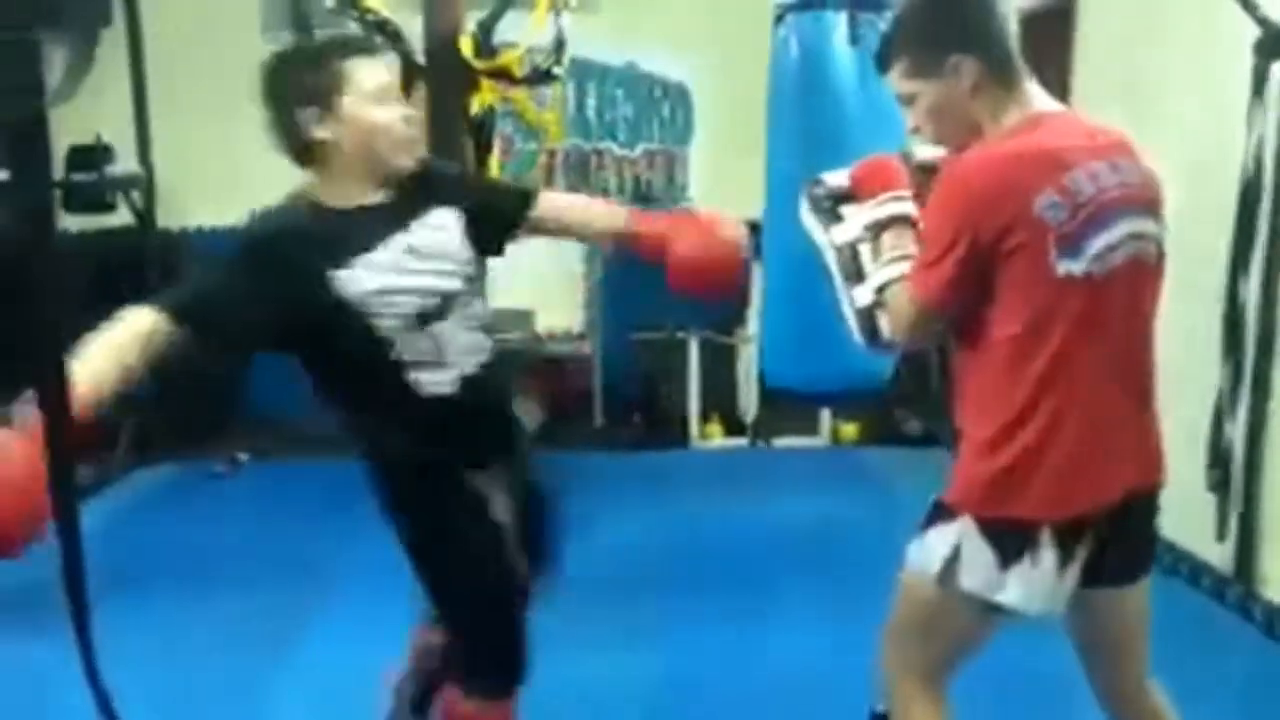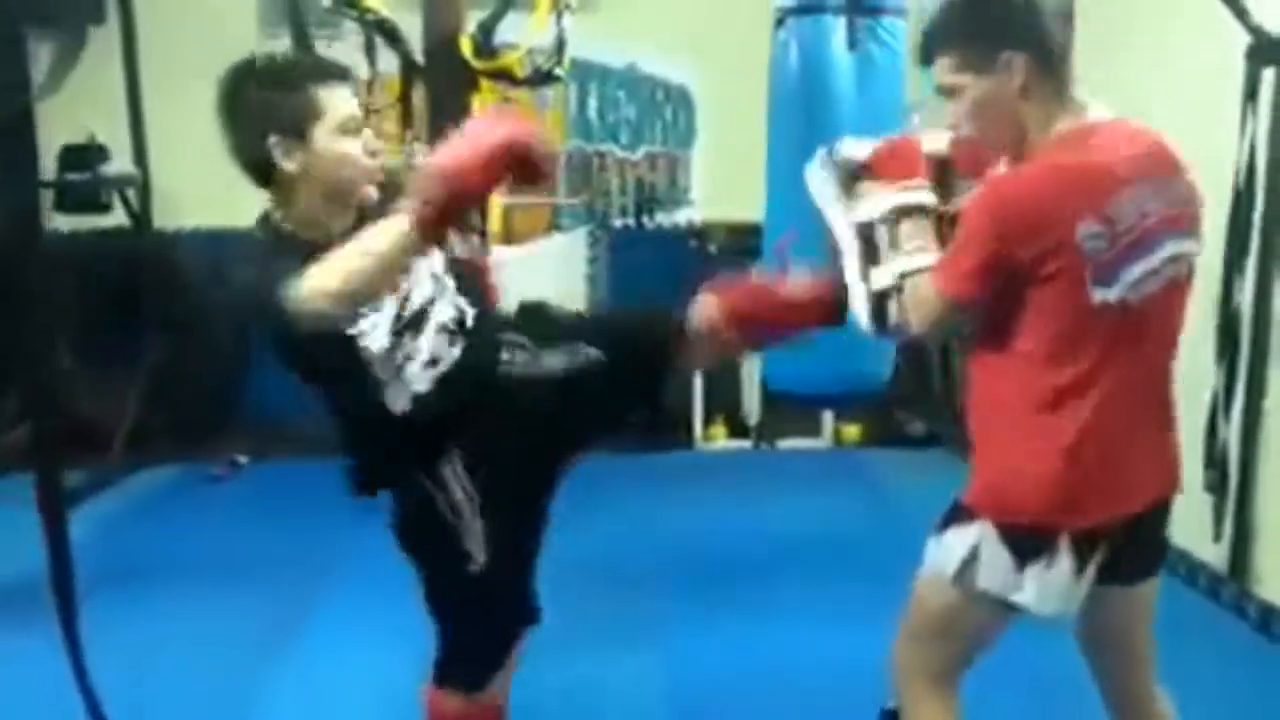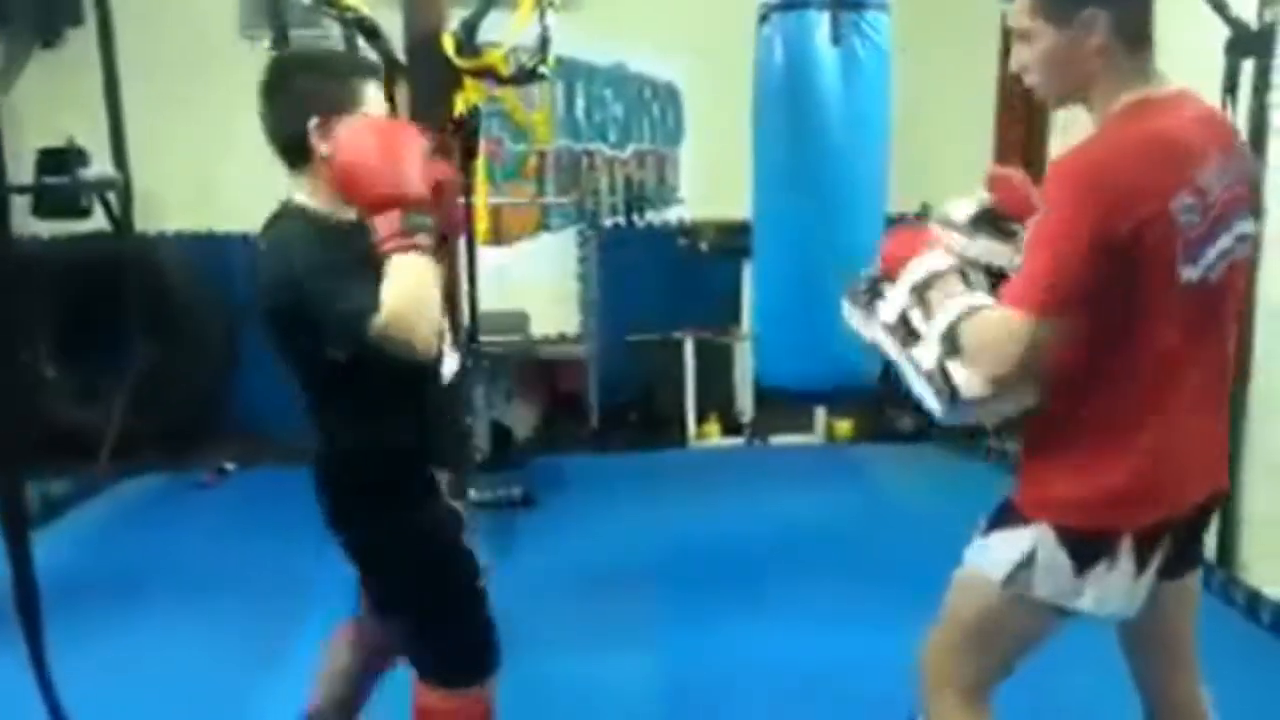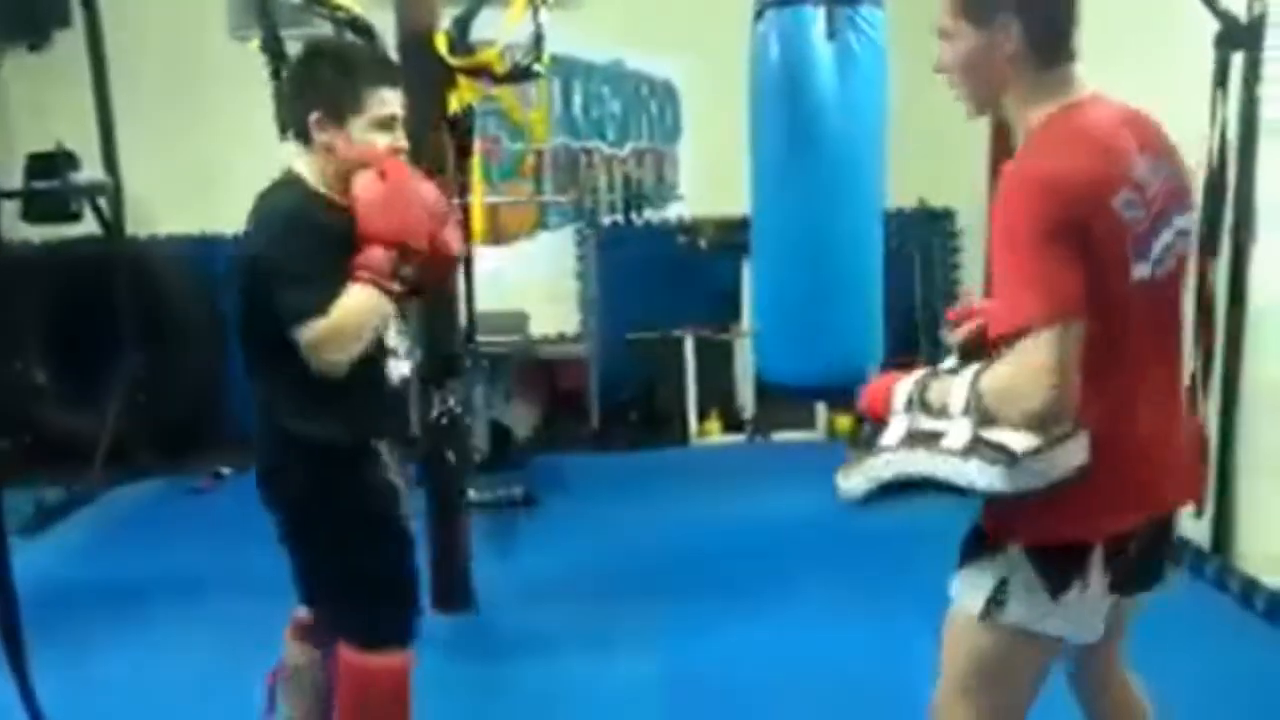
dt=0.3s
person 1, frame 1
left shoulder: (980, 178)
right shoulder: (1125, 161)
left elbow: (904, 326)
left wrist: (887, 212)
left hip: (1021, 488)
right hip: (1127, 475)
person 1, frame 2
left shoulder: (1022, 194)
right shoulder: (1163, 166)
left elbow: (923, 315)
left wrist: (903, 199)
left hip: (1036, 495)
right hip: (1140, 481)
person 1, frame 3
left shoulder: (1098, 172)
right shoulder: (1219, 140)
left elbow: (1000, 359)
left wrist: (939, 280)
right wrist: (1042, 249)
left hip: (1088, 493)
right hip: (1183, 473)
person 1, frame 4
left shoulder: (1041, 179)
right shoulder: (1143, 137)
left elbow: (1041, 394)
left wrist: (935, 392)
right wrist: (1011, 319)
left hip: (1067, 503)
right hip: (1148, 479)
person 2, frame 1
left shoulder: (431, 189)
right shoulder: (282, 247)
left elbow: (545, 210)
right elbow: (149, 326)
left wrist: (651, 230)
left hip: (486, 430)
right hip: (430, 468)
left knee: (470, 620)
right knee: (492, 659)
person 2, frame 2
left shoulder: (385, 208)
right shoulder: (278, 271)
right elbow: (321, 297)
right wrist: (431, 205)
left hip: (517, 376)
right hip: (443, 459)
left knee: (699, 325)
right knee: (479, 648)
left ankle: (832, 295)
person 2, frame 3
left shoulder: (348, 219)
right shoulder: (300, 252)
left elbow: (413, 311)
right elbow: (415, 331)
left wrist: (418, 207)
right wrist: (405, 219)
left hip: (402, 458)
right hip: (386, 478)
left knee: (393, 605)
right knee: (461, 655)
person 2, frame 4
left shoulder: (341, 206)
right shoulder: (287, 223)
left elbow: (368, 319)
right elbow: (330, 348)
left wrist: (418, 254)
right wrist: (388, 253)
left hip: (335, 448)
right hip: (324, 456)
left knee: (327, 609)
right knee: (381, 620)
